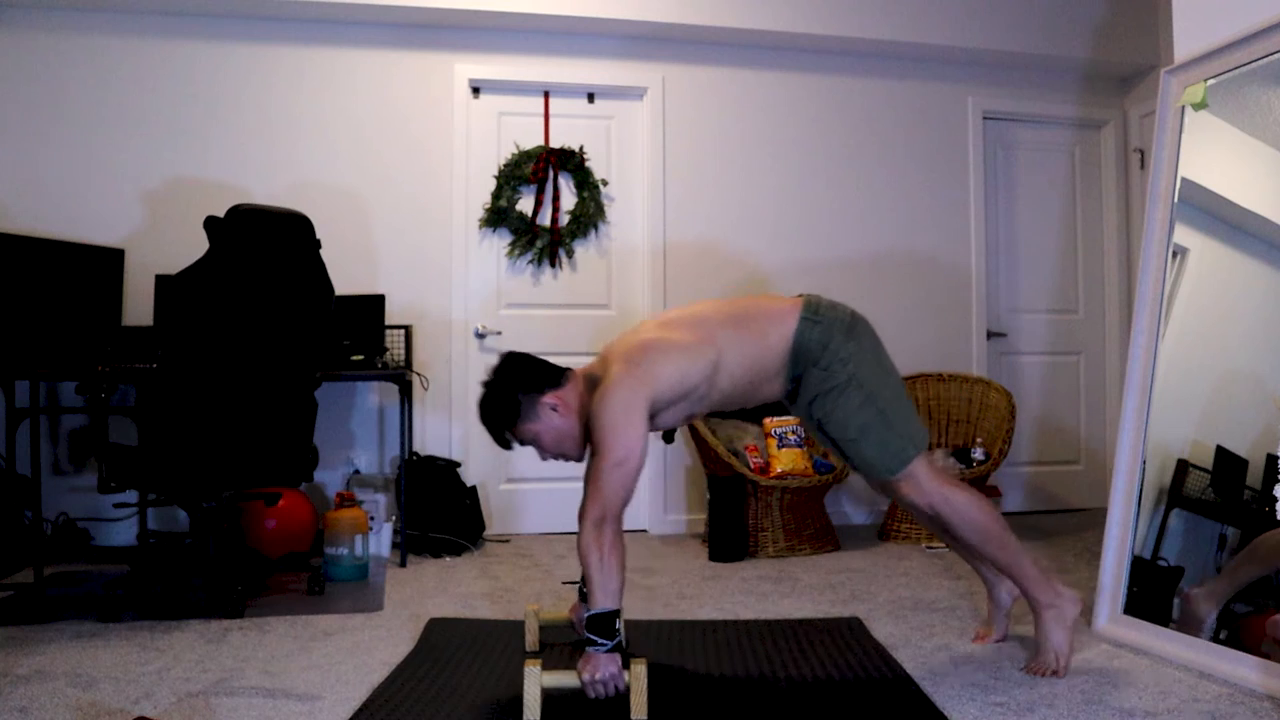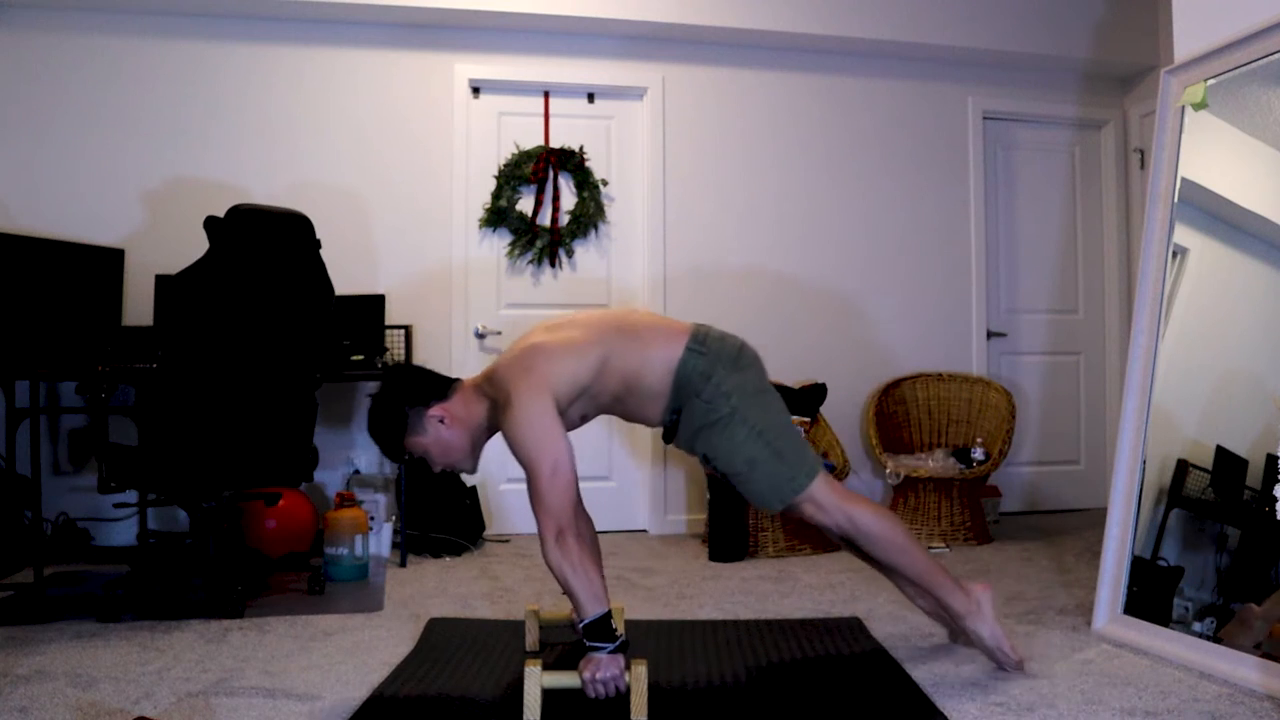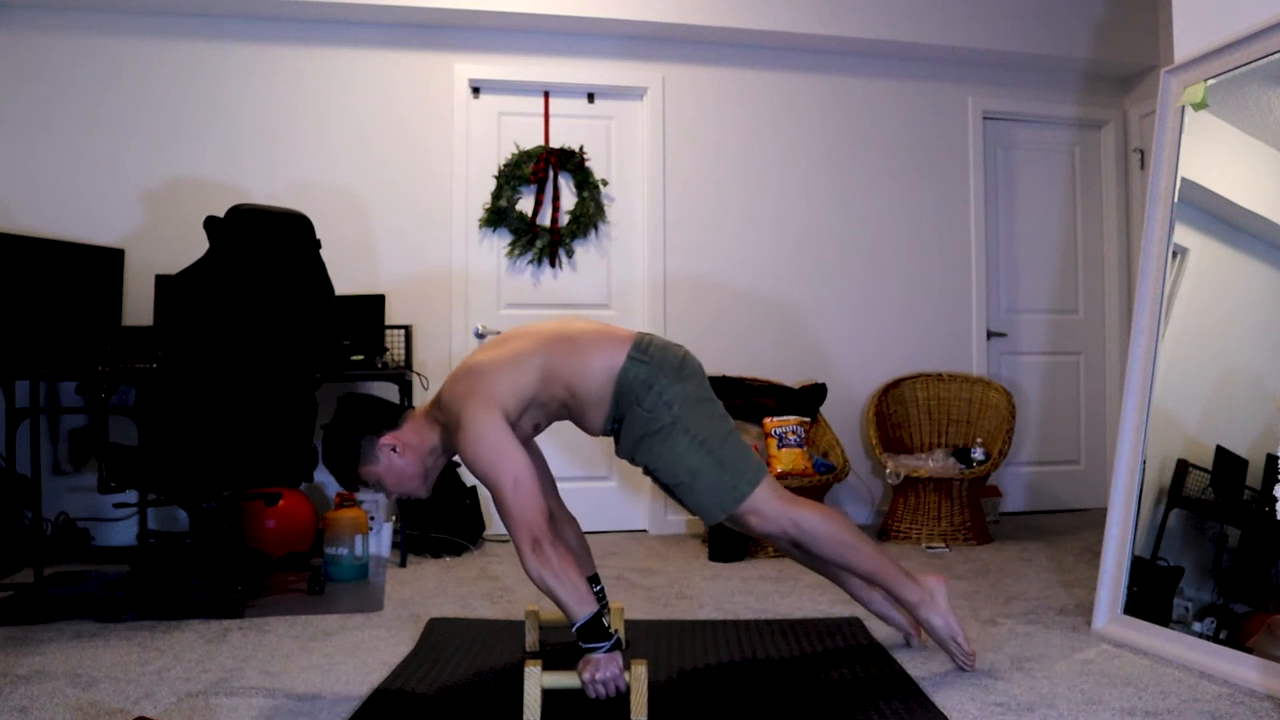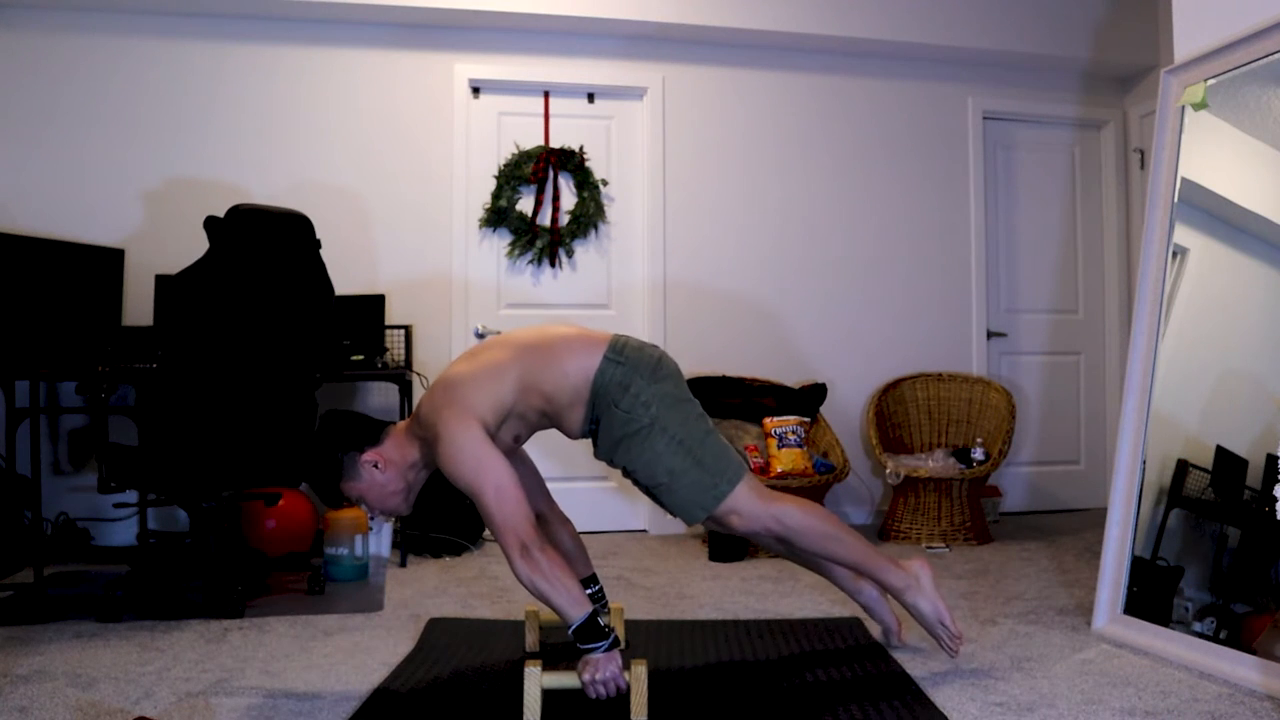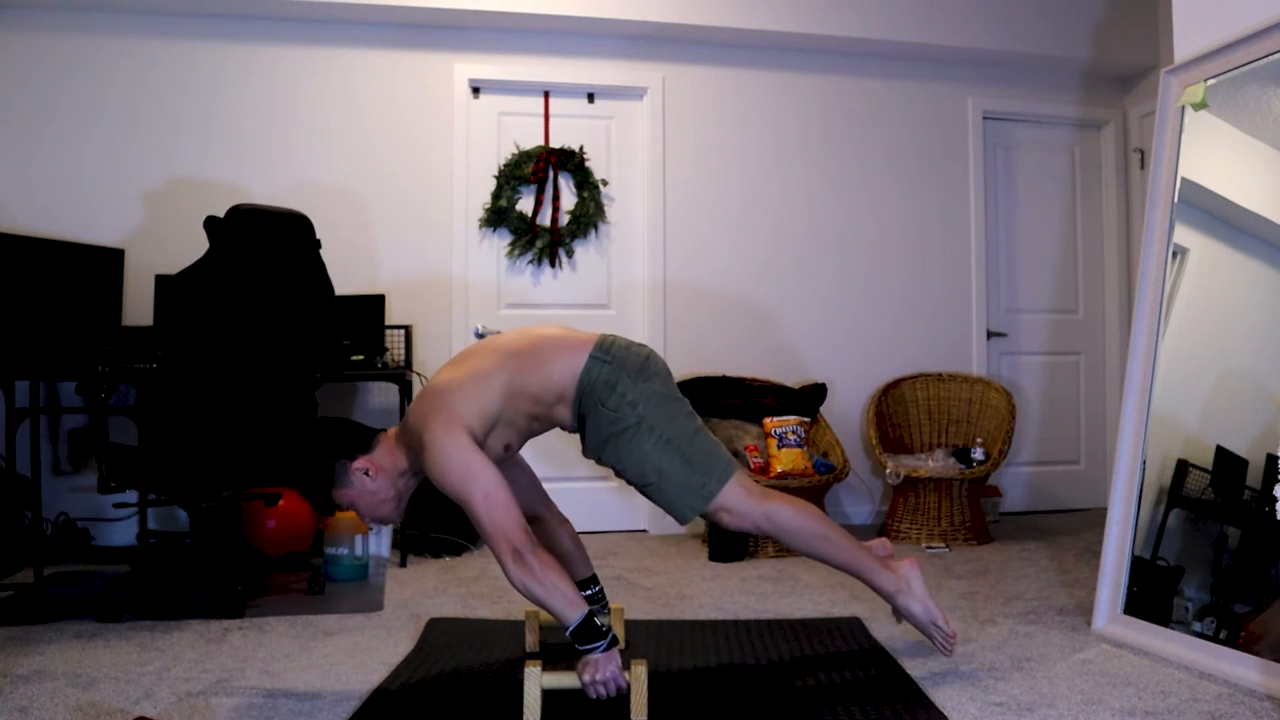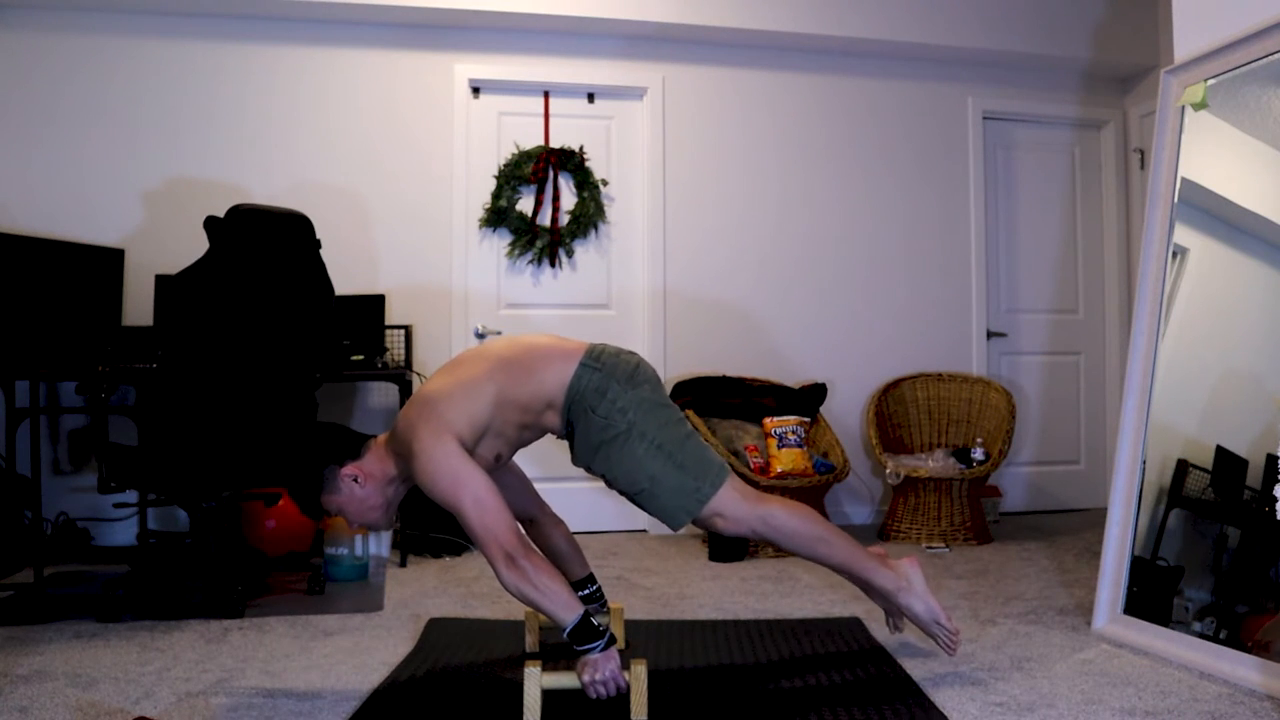
dt=0.4s
person 1, frame 1
left shoulder: (616, 393)
right shoulder: (605, 384)
left elbow: (600, 523)
right elbow: (600, 513)
left wrist: (606, 640)
right wrist: (593, 599)
left hip: (823, 347)
right hip: (808, 351)
left knee: (919, 486)
right knee: (902, 485)
left ankle: (1049, 598)
right ankle: (999, 582)
person 1, frame 2
left shoulder: (519, 403)
right shoulder: (512, 386)
left elbow: (558, 533)
right elbow: (569, 511)
left wrist: (602, 641)
right wrist: (594, 603)
left hip: (707, 381)
right hip: (703, 376)
left knee: (823, 505)
right knee: (814, 506)
left ankle: (961, 602)
right ankle: (938, 598)
person 1, frame 3
left shoulder: (469, 422)
right shoulder: (476, 409)
left elbow: (535, 543)
right elbow: (550, 514)
left wrist: (597, 642)
right wrist: (594, 603)
left hip: (648, 389)
right hip: (646, 384)
left knee: (769, 511)
right knee: (758, 515)
left ankle: (915, 594)
right ankle: (881, 597)
person 1, frame 4
left shoulder: (448, 436)
right shoulder: (460, 423)
left elbow: (525, 548)
right elbow: (544, 516)
left wrist: (594, 640)
right wrist: (593, 603)
left hip: (625, 390)
right hip: (623, 385)
left knee: (748, 510)
right knee: (733, 510)
left ankle: (899, 578)
right ankle: (860, 584)
person 1, frame 5
left shoulder: (437, 443)
right shoulder: (454, 431)
left elbow: (518, 553)
right elbow: (540, 516)
left wrist: (593, 642)
right wrist: (592, 603)
left hip: (613, 387)
right hip: (611, 382)
left knee: (741, 505)
right knee: (731, 501)
left ankle: (892, 581)
right ankle: (866, 554)
person 1, frame 6
left shoulder: (424, 450)
right shoulder: (446, 436)
left elbow: (510, 557)
right elbow: (532, 516)
left wrist: (590, 641)
right wrist: (589, 603)
left hip: (601, 398)
right hip: (602, 389)
left knee: (734, 511)
right knee: (723, 507)
left ankle: (889, 578)
right ankle: (870, 566)
